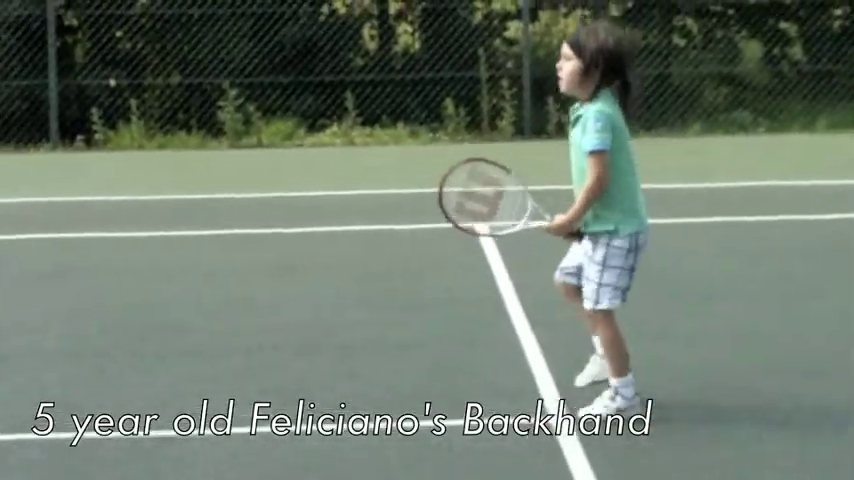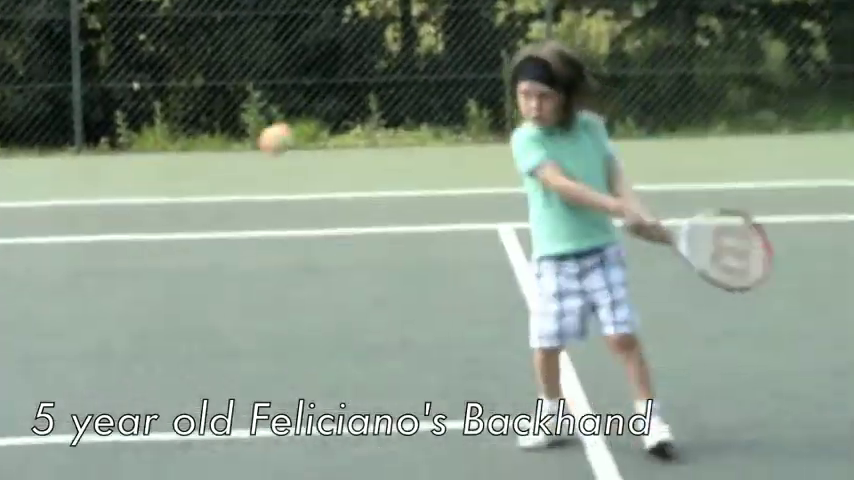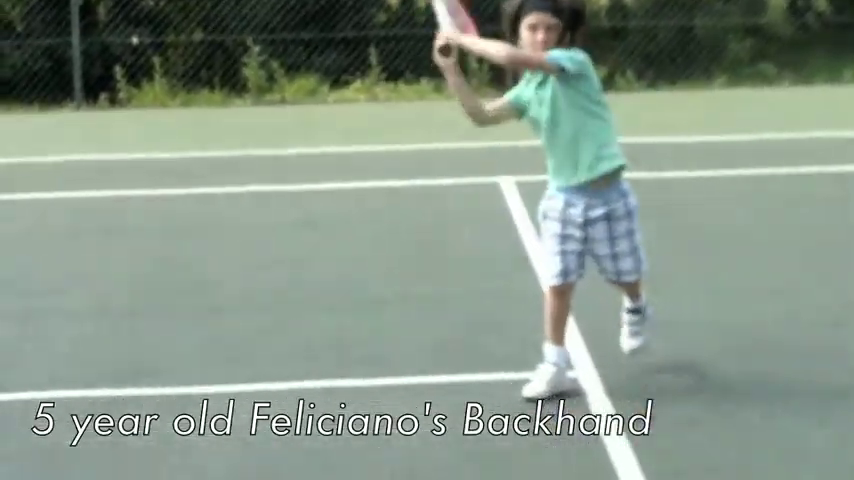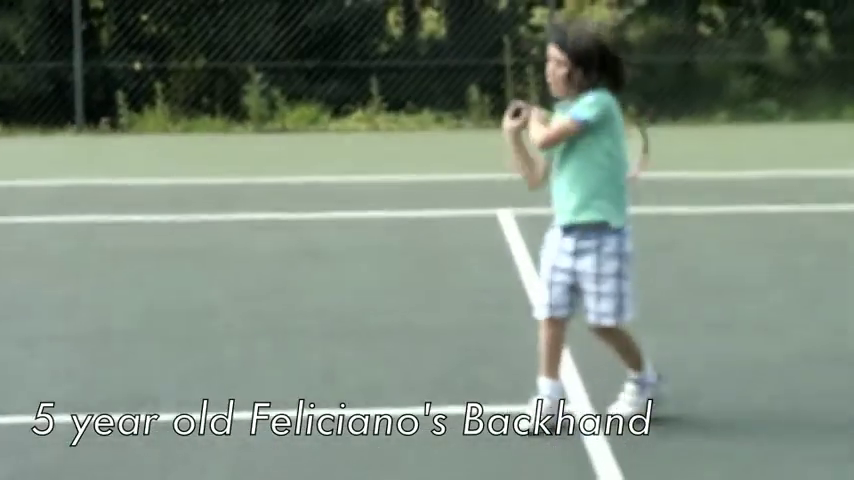
dt=0.3s
person 1, frame 1
left shoulder: (598, 115)
right shoulder: (591, 110)
left elbow: (597, 179)
left wrist: (571, 218)
right wrist: (577, 217)
left hip: (617, 229)
right hip: (602, 225)
left knee: (598, 308)
right knee: (568, 281)
left ankle: (623, 393)
right ankle: (606, 355)
person 1, frame 2
left shoulder: (590, 127)
right shoulder: (524, 139)
left elbow: (617, 180)
right elbow: (563, 186)
left wrist: (637, 214)
right wrist: (620, 209)
left hip: (601, 252)
right hip: (555, 260)
left knee: (622, 337)
right knee: (546, 345)
left ankle: (652, 417)
right ankle: (552, 416)
person 1, frame 3
left shoulder: (575, 62)
right shoulder: (527, 89)
left elbow: (511, 56)
right elbow: (482, 115)
left wrist: (462, 39)
right wrist: (452, 69)
left hip: (606, 193)
right hip: (563, 198)
left knee: (625, 276)
right knee: (557, 284)
left ankle: (635, 308)
right ankle: (556, 366)
person 1, frame 4
left shoulder: (599, 103)
right shoulder: (563, 116)
left elbow: (546, 138)
right elbow: (535, 178)
left wrist: (535, 120)
right wrist: (513, 133)
left hip: (603, 235)
right hip: (564, 233)
left knee: (605, 323)
right knee: (551, 317)
left ankle: (643, 381)
right ankle: (549, 399)
